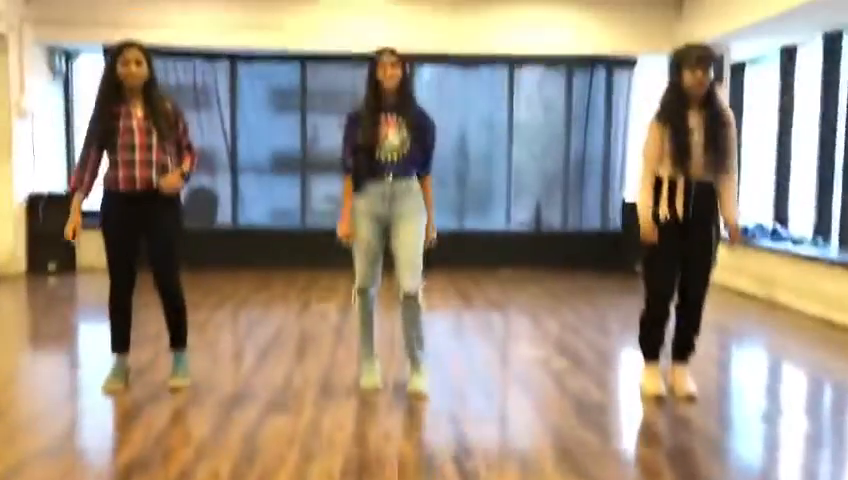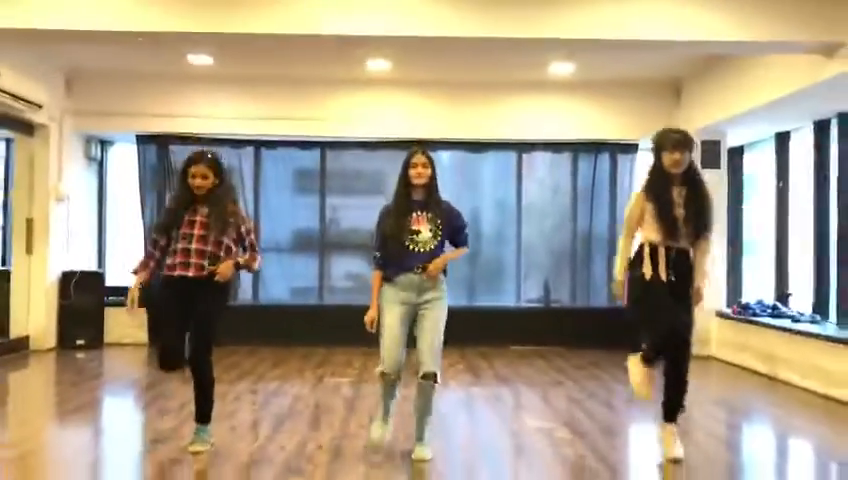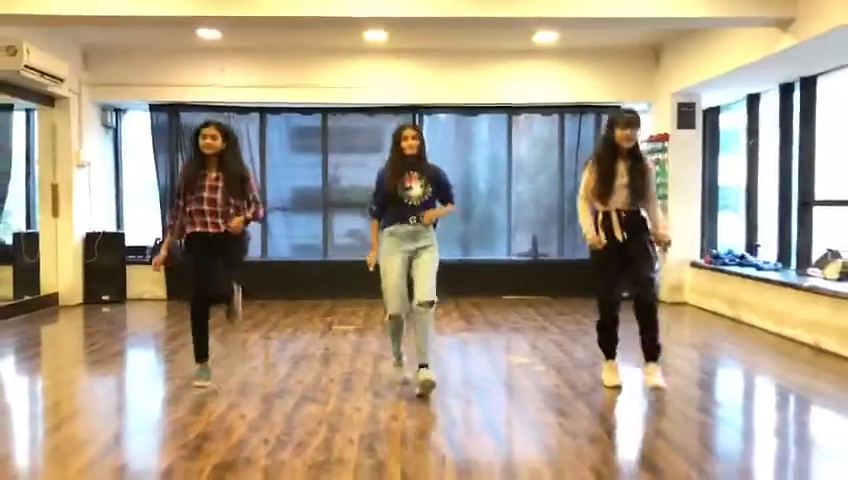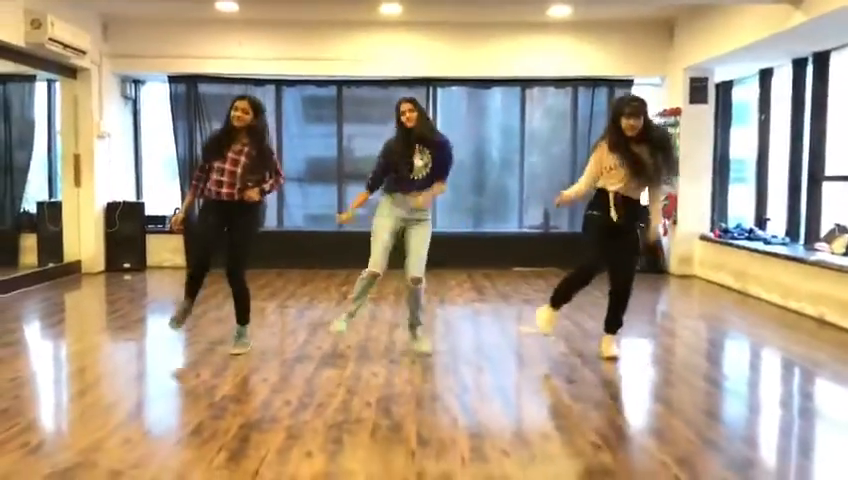
dt=0.7s
person 1, frame 1
left shoulder: (723, 119)
right shoulder: (664, 118)
left elbow: (727, 172)
right elbow: (648, 170)
left wrist: (731, 217)
right wrist: (646, 216)
left hip: (703, 207)
right hip: (667, 204)
left knee: (694, 292)
right knee: (660, 291)
left ankle: (680, 365)
right ankle: (651, 365)
person 1, frame 2
left shoulder: (700, 194)
right shoulder: (648, 193)
left elbow: (703, 240)
right elbow: (627, 233)
left wrist: (698, 280)
right wrist: (621, 274)
left hip: (681, 270)
right hip: (649, 268)
left knee: (680, 351)
right knee: (674, 328)
left ankle: (669, 427)
right ankle: (643, 360)
person 1, frame 3
left shoulder: (643, 166)
right shoulder: (598, 164)
left elbow: (651, 203)
right elbow: (584, 204)
left wrist: (660, 230)
right wrist: (591, 232)
left hip: (635, 231)
right hip: (605, 233)
left knee: (645, 293)
right knee: (608, 301)
left ankle: (652, 365)
right ankle: (609, 363)
person 1, frame 4
left shoulder: (654, 148)
right shoulder: (607, 147)
left elbow: (656, 190)
right elbow: (586, 182)
left wrist: (655, 222)
right wrist: (565, 196)
left hip: (629, 216)
right hip: (601, 210)
left knee: (623, 280)
right knee: (593, 264)
left ankle: (609, 337)
right ankle: (551, 307)
person 2, frame 1
left shoulder: (419, 119)
right shoulder: (358, 119)
left elbow: (425, 171)
right elbow: (349, 172)
left wrist: (430, 217)
right wrist: (345, 217)
left hip: (408, 201)
right hip: (368, 202)
left knee: (410, 287)
right knee: (365, 285)
left ankle: (416, 366)
right ankle: (368, 361)
person 2, frame 2
left shoulder: (445, 211)
right shoulder: (391, 213)
left elbow: (463, 246)
right elbow: (379, 261)
left wrist: (444, 259)
right wrist: (374, 305)
left hip: (432, 293)
right hip: (397, 290)
left knee: (429, 370)
right knee: (391, 365)
left ankle: (420, 438)
right ankle: (383, 416)
person 2, frame 3
left shoulder: (433, 173)
right shoulder: (387, 174)
left elbow: (450, 203)
right elbow: (376, 213)
left wrist: (436, 213)
right wrist: (373, 250)
left hip: (425, 242)
right hip: (394, 241)
left knee: (425, 301)
right knee: (397, 310)
left ankle: (424, 369)
right ankle: (397, 357)
person 2, frame 4
left shoulder: (438, 144)
right shoulder: (394, 146)
left elbow: (442, 181)
right elbow: (374, 181)
left wrist: (427, 195)
right wrist: (351, 210)
left hip: (419, 214)
right hip: (390, 209)
left knee: (415, 277)
right knee: (376, 269)
left ankle: (415, 330)
right ankle: (348, 314)
person 3, frame 1
left shoulder: (166, 110)
right shoulder: (105, 113)
left elbow: (187, 150)
right elbow: (89, 161)
left wrist: (180, 172)
right wrist: (75, 210)
left hip: (161, 204)
right hip: (119, 205)
left knee: (167, 280)
right knee: (121, 283)
left ankle: (180, 358)
right ankle: (120, 361)
person 3, frame 2
left shoulder: (230, 212)
right shoulder: (175, 209)
left elbow: (253, 250)
right elbow: (155, 249)
left wrist: (234, 264)
right wrist: (137, 283)
left hip: (210, 290)
right hip: (174, 287)
left knee: (199, 359)
right knee: (170, 354)
left ankle: (202, 429)
person 3, frame 3
left shoulder: (238, 173)
right shoulder: (189, 173)
left elbow: (256, 205)
right elbow: (178, 213)
left wrist: (243, 219)
right wrist: (164, 249)
left hip: (228, 240)
right hip: (196, 243)
left knee: (219, 287)
right knee: (198, 304)
left ankle: (232, 292)
right ankle: (202, 366)
person 3, frame 4
left shoulder: (261, 149)
right shoulder: (216, 141)
left elbow: (278, 177)
right elbow: (200, 176)
left wrist: (260, 190)
right wrist: (183, 210)
left hip: (244, 211)
right hip: (213, 206)
left knee: (235, 271)
right knee: (200, 255)
left ankle: (242, 332)
right ankle: (187, 302)
